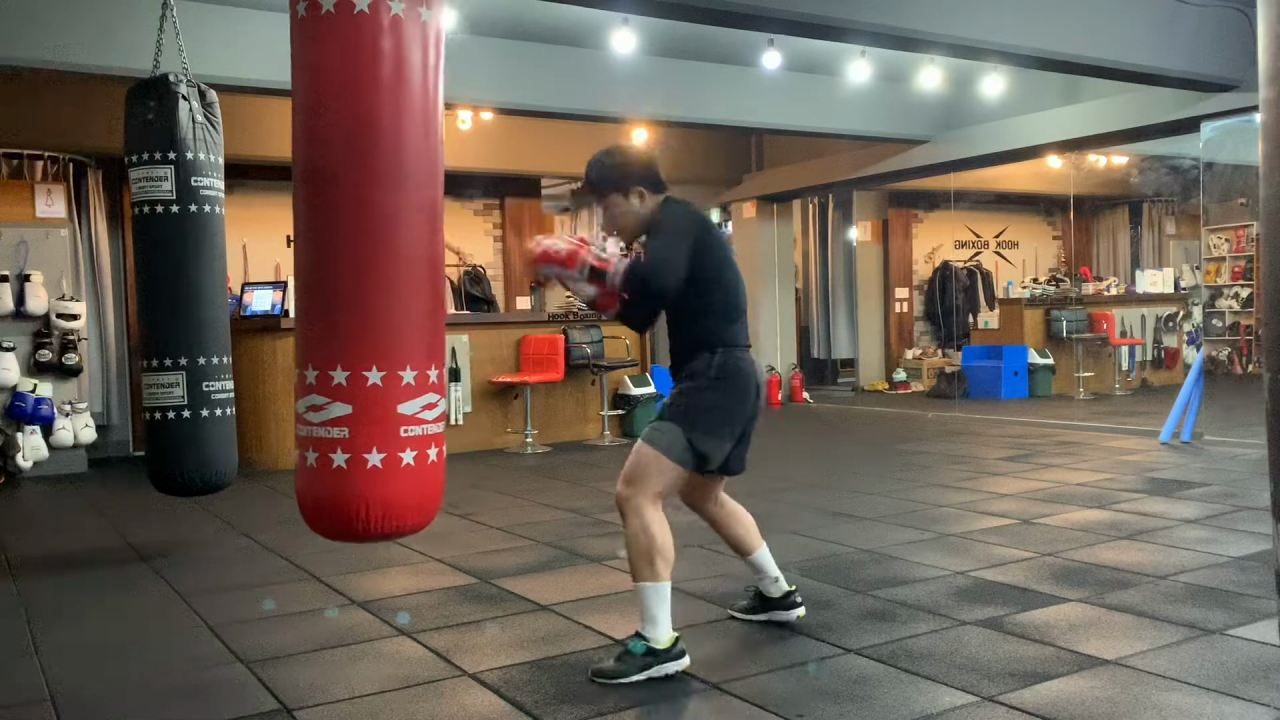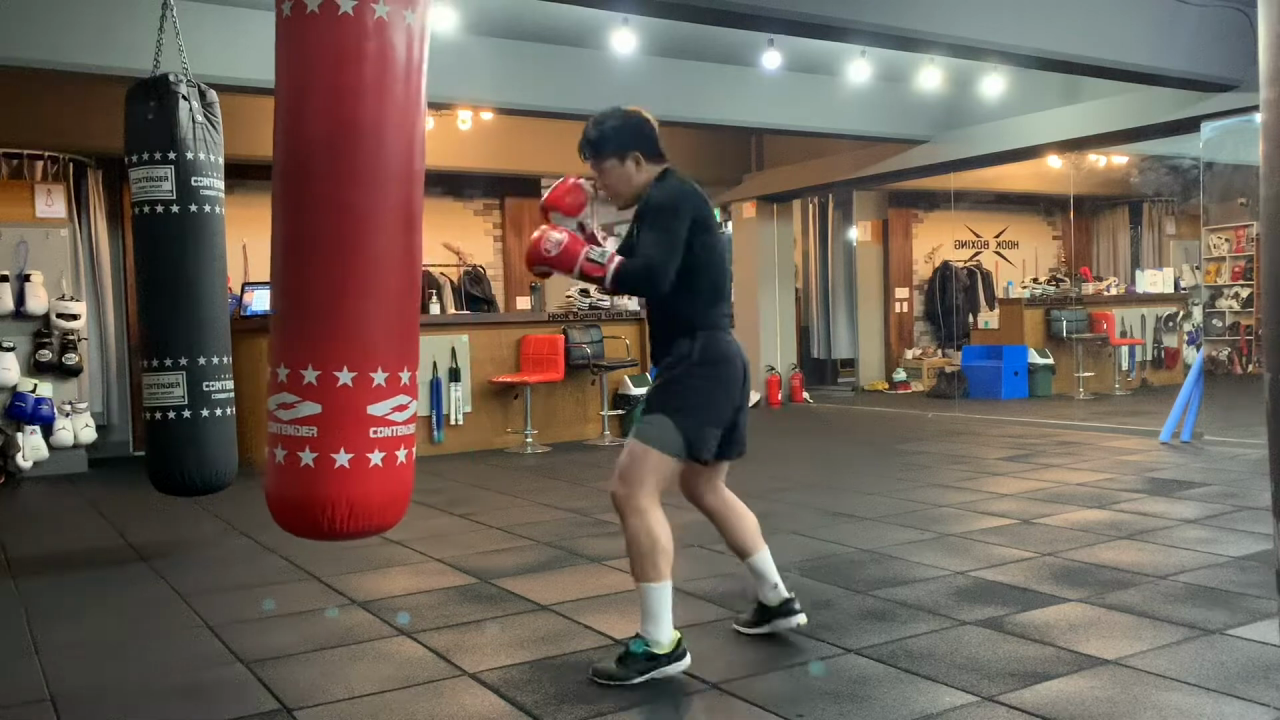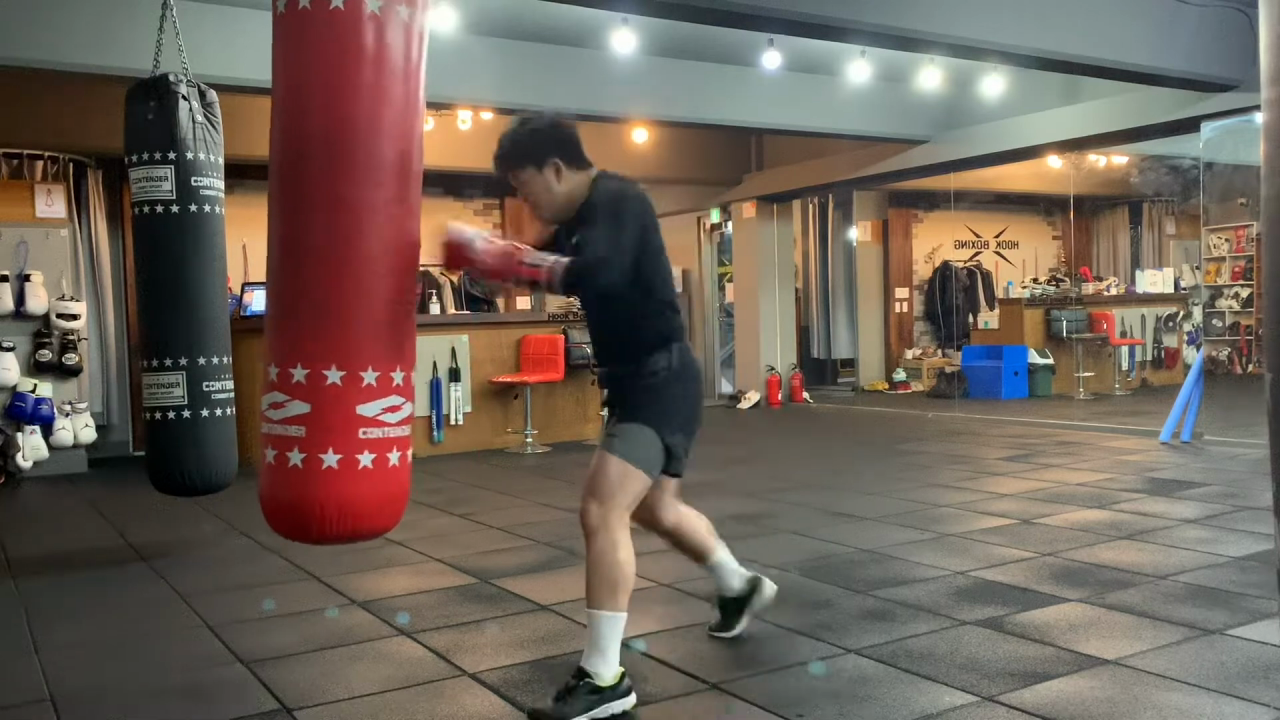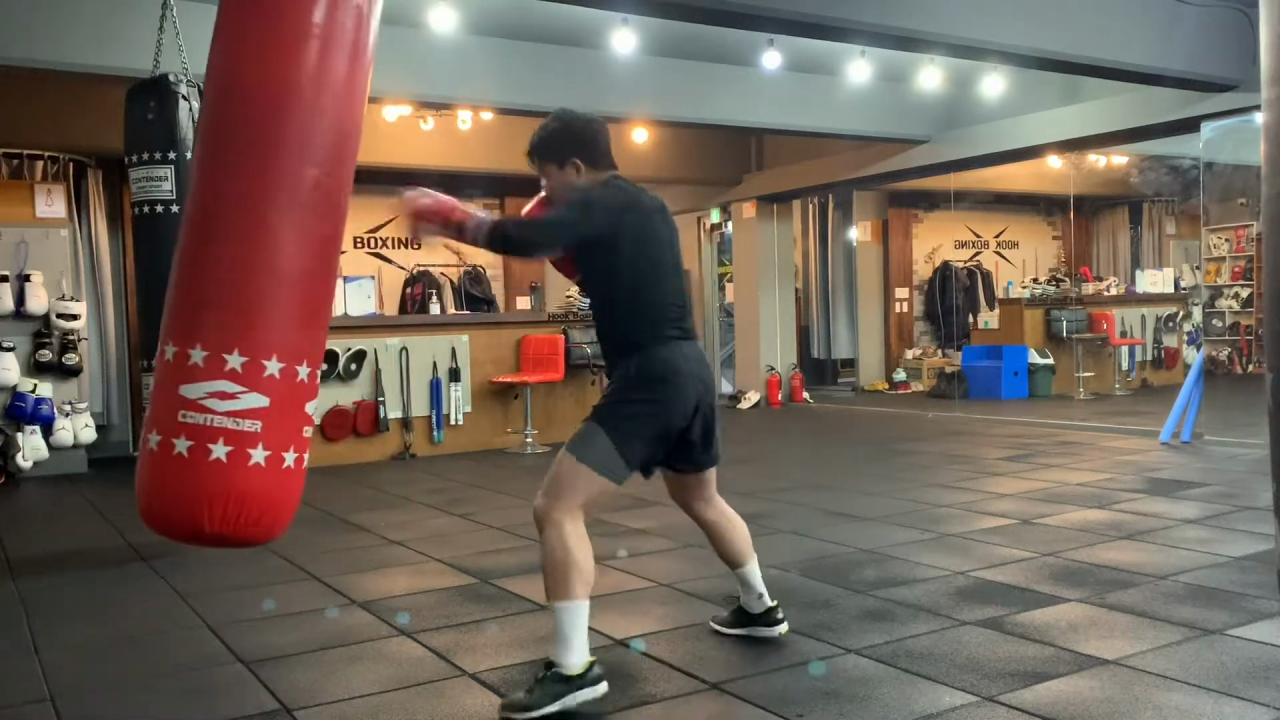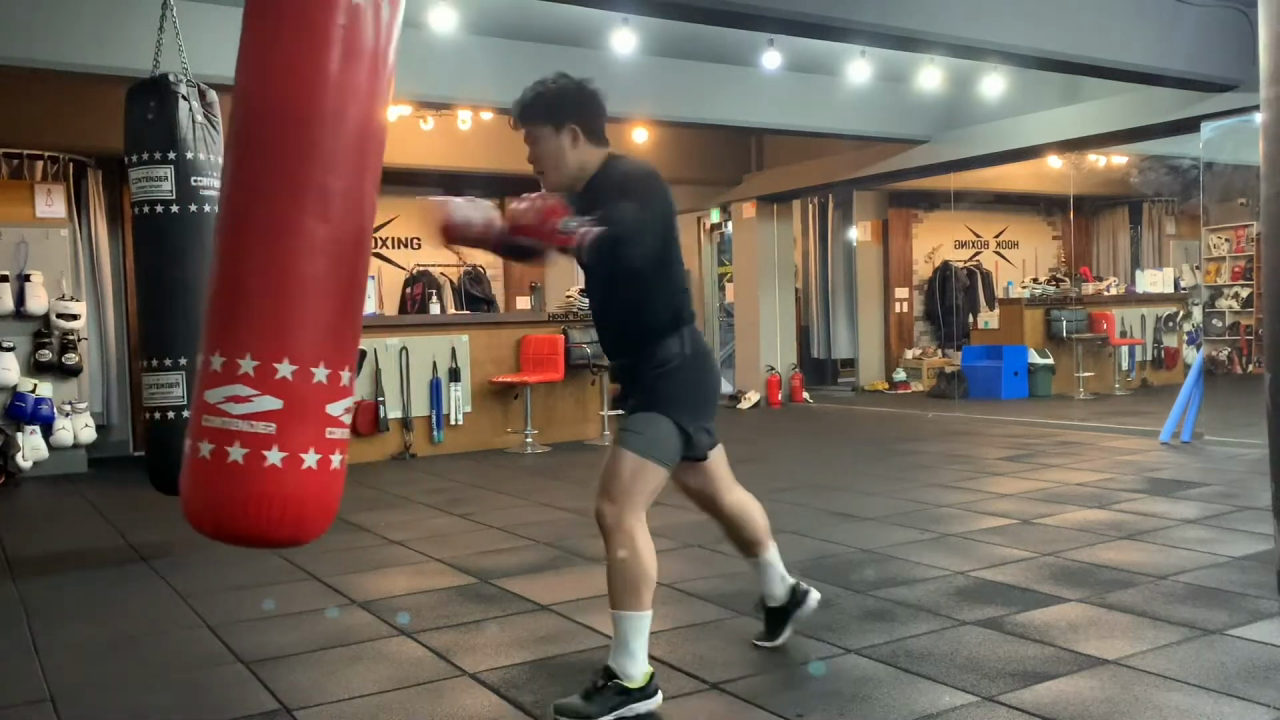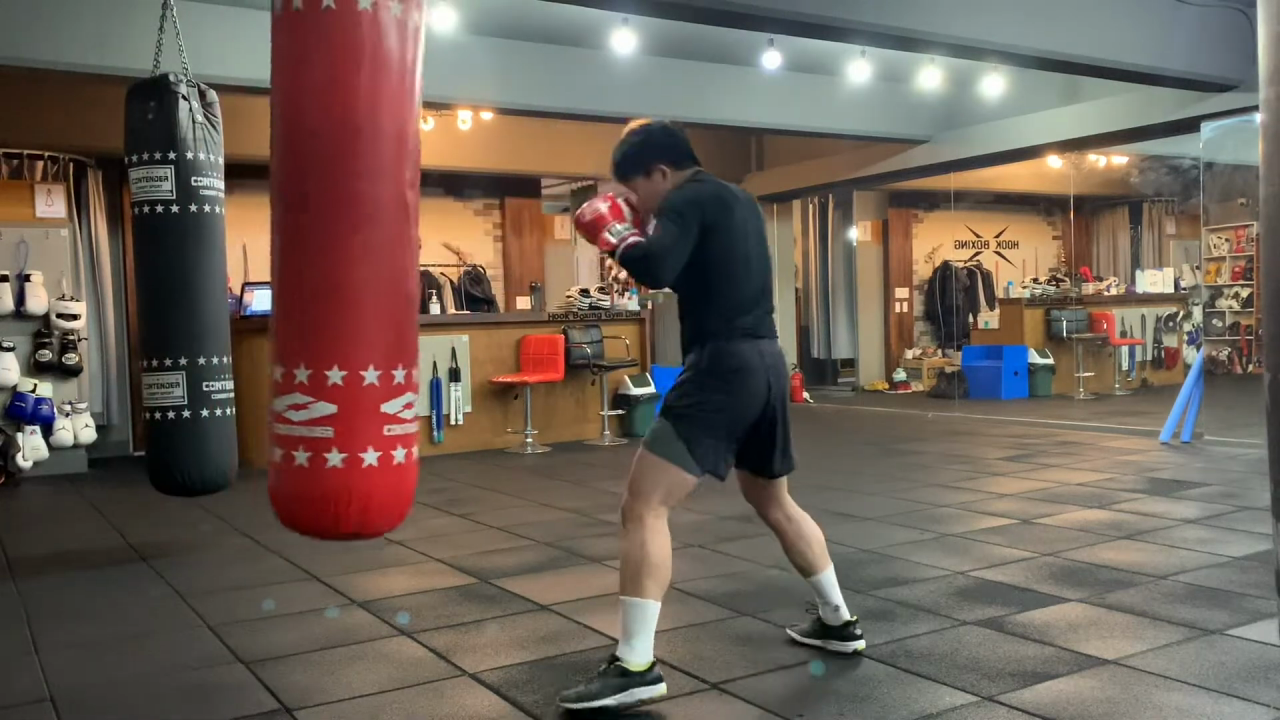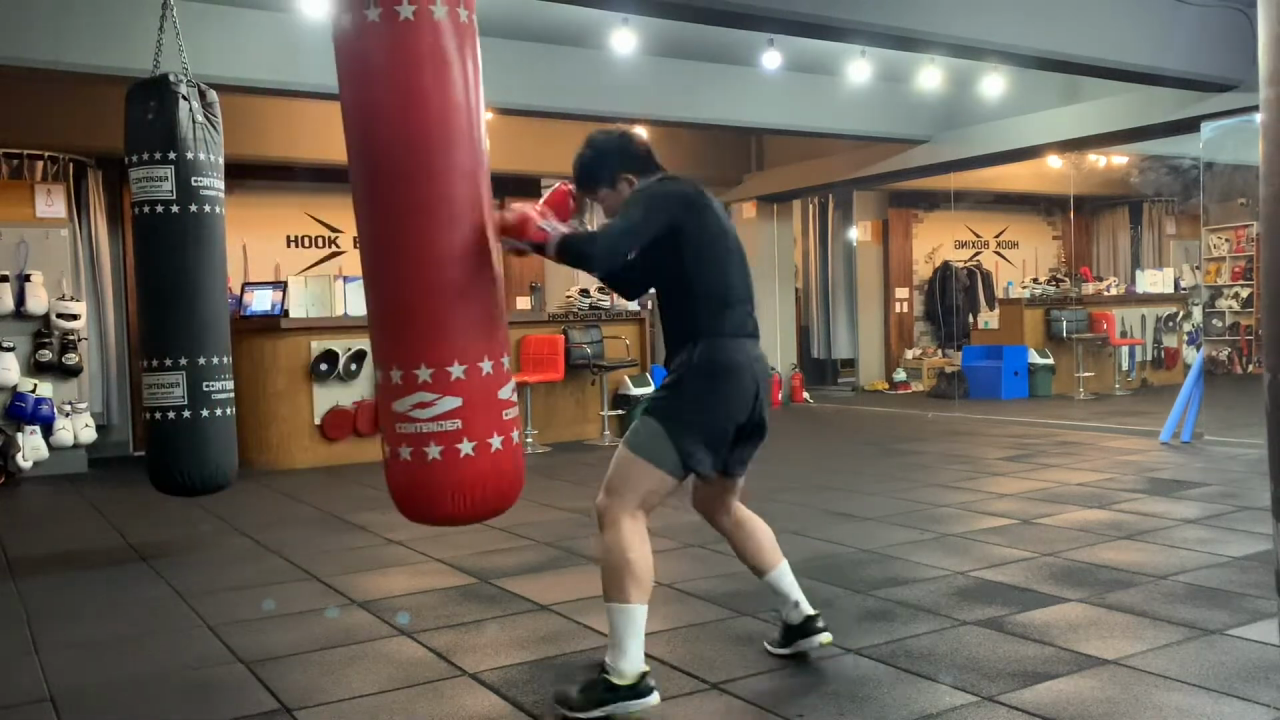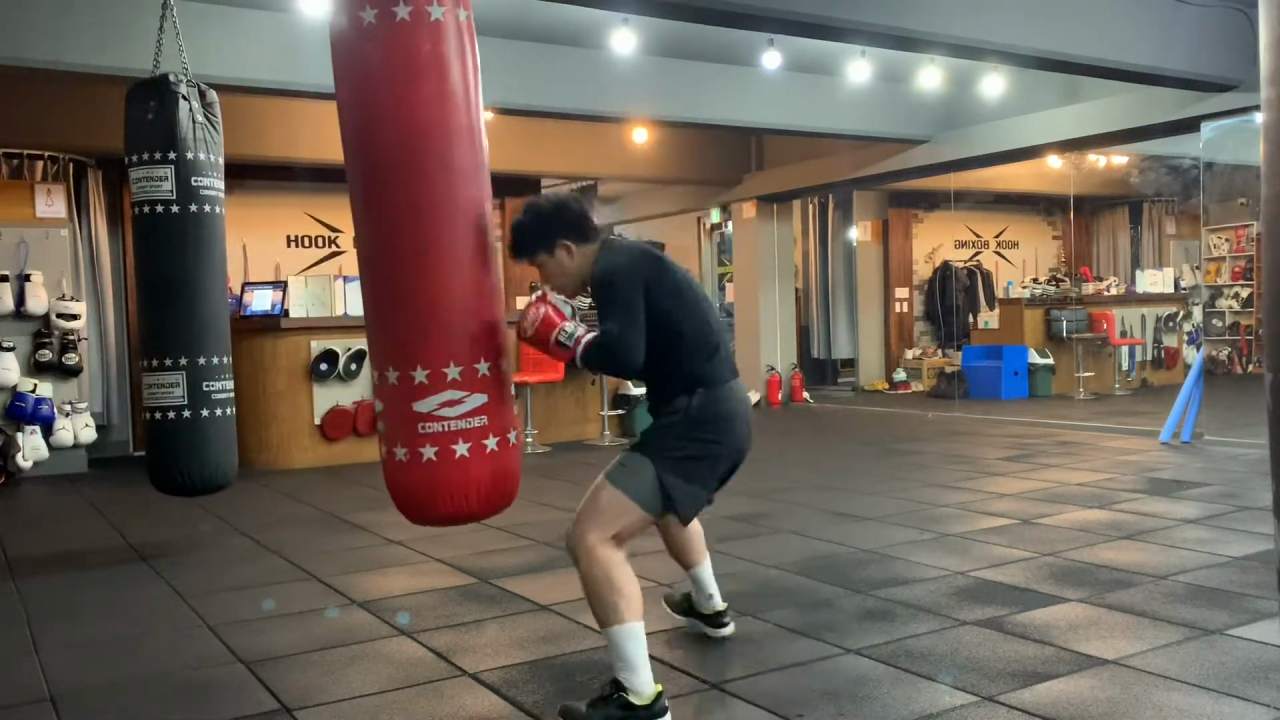
dt=0.5s
person 1, frame 1
left shoulder: (677, 221)
right shoulder: (671, 233)
left elbow: (659, 283)
right elbow: (641, 315)
left wrist: (581, 260)
right wrist: (592, 287)
left hip: (717, 381)
right hip: (724, 379)
left knee: (636, 494)
right knee: (703, 496)
left ankle: (659, 642)
right ankle: (778, 593)
person 1, frame 2
left shoulder: (671, 196)
right shoulder: (662, 204)
left elbow: (650, 278)
right elbow: (619, 273)
left wrist: (573, 253)
right wrist: (573, 239)
left hip: (700, 363)
right hip: (714, 361)
left knee: (634, 492)
right knee: (705, 489)
left ankle: (660, 643)
right ankle: (777, 600)
person 1, frame 3
left shoulder: (617, 200)
right shoulder: (580, 218)
left elbow: (600, 277)
left wrist: (510, 260)
right wrist: (485, 253)
left hip: (661, 380)
right hip: (634, 377)
left knee: (602, 512)
right knee: (653, 508)
right ankle: (740, 587)
person 1, frame 4
left shoulder: (597, 202)
right shoulder: (646, 206)
left elbow: (522, 239)
left wrist: (441, 213)
right wrist: (570, 251)
left hip: (649, 378)
right hip: (689, 370)
left knee: (556, 508)
right knee: (700, 497)
left ankle: (570, 670)
right ankle: (759, 607)
person 1, frame 5
left shoulder: (633, 182)
right shoulder: (582, 194)
left elbow: (624, 258)
right elbow: (525, 240)
left wrist: (555, 227)
right wrist: (477, 225)
left hip: (669, 370)
right hip: (643, 369)
left knee: (618, 510)
right knee: (713, 488)
right ankle: (785, 595)
person 1, frame 6
left shoulder: (689, 197)
right shoulder: (739, 202)
left elbow: (657, 271)
left wrist: (611, 233)
right wrist: (642, 237)
left hip: (721, 367)
right hip: (764, 363)
left knee: (642, 506)
right knee: (772, 501)
left ankle: (635, 665)
right ankle: (838, 621)
person 1, frame 7
left shoulder: (663, 196)
right shoulder: (688, 206)
left elbow: (602, 249)
right elbow: (631, 280)
left wrist: (538, 235)
right wrist: (562, 228)
left hip: (709, 370)
right hip: (744, 369)
left knee: (619, 507)
right knee: (716, 503)
right ankle: (801, 618)
person 1, frame 8
left shoulder: (616, 266)
right shoulder: (639, 260)
left elbow: (625, 357)
left wrist: (564, 337)
right wrist: (575, 341)
left hip: (700, 418)
right hip: (722, 410)
left knee: (591, 538)
right knee: (663, 505)
right ankle: (710, 608)
